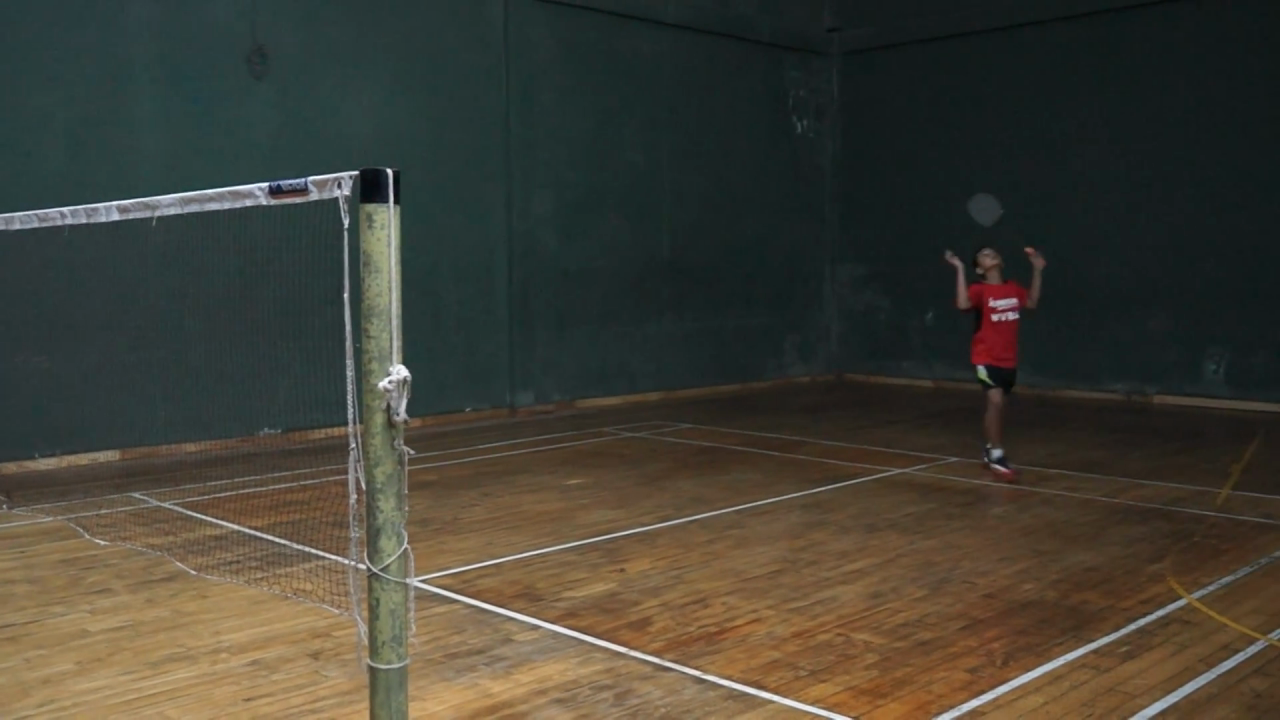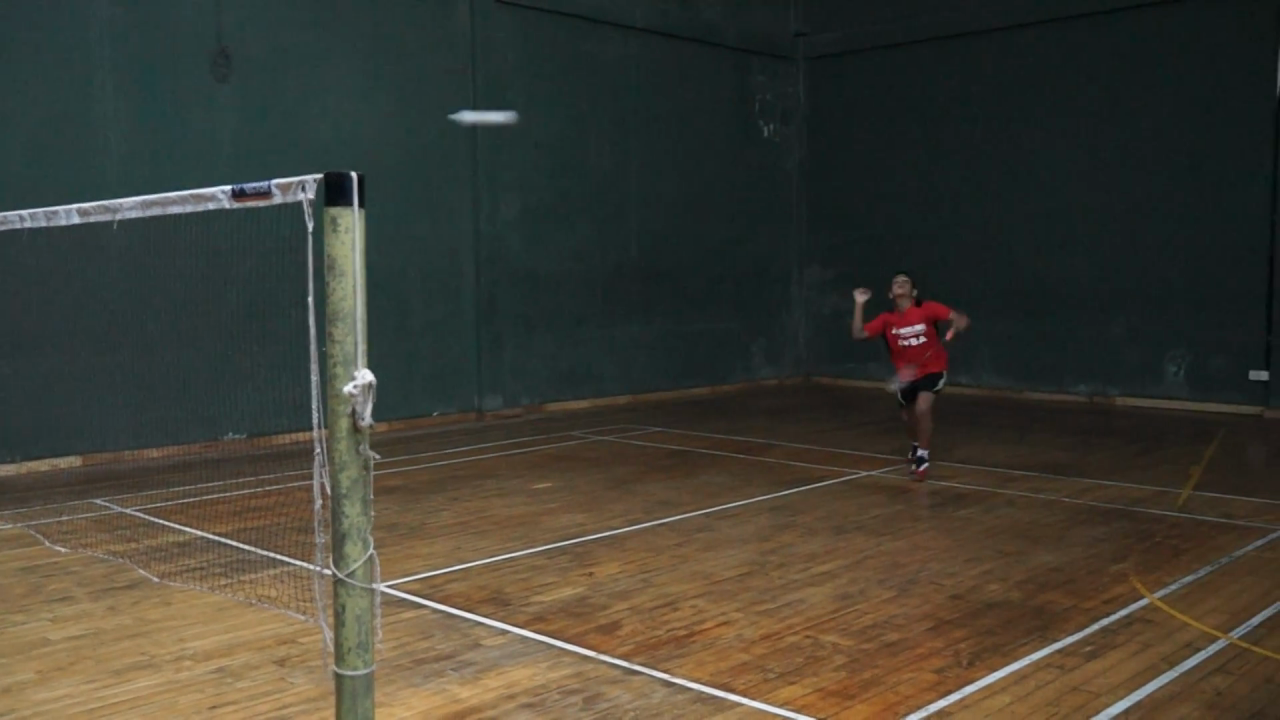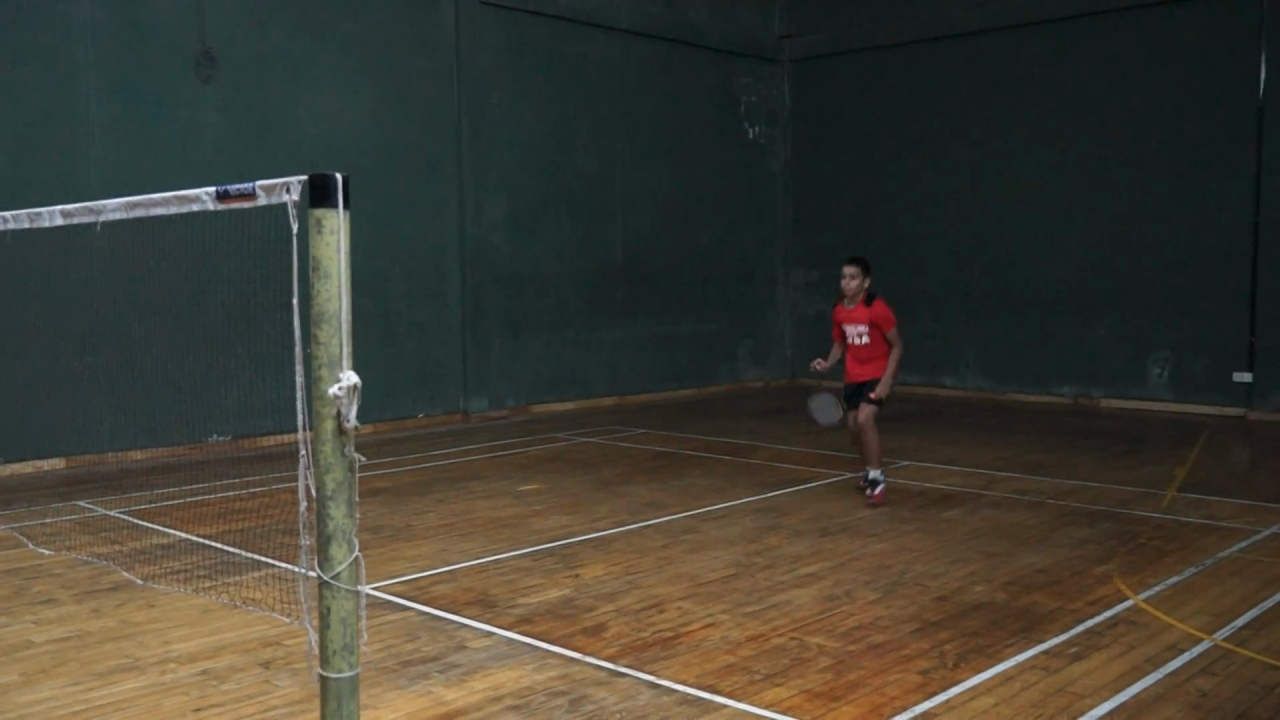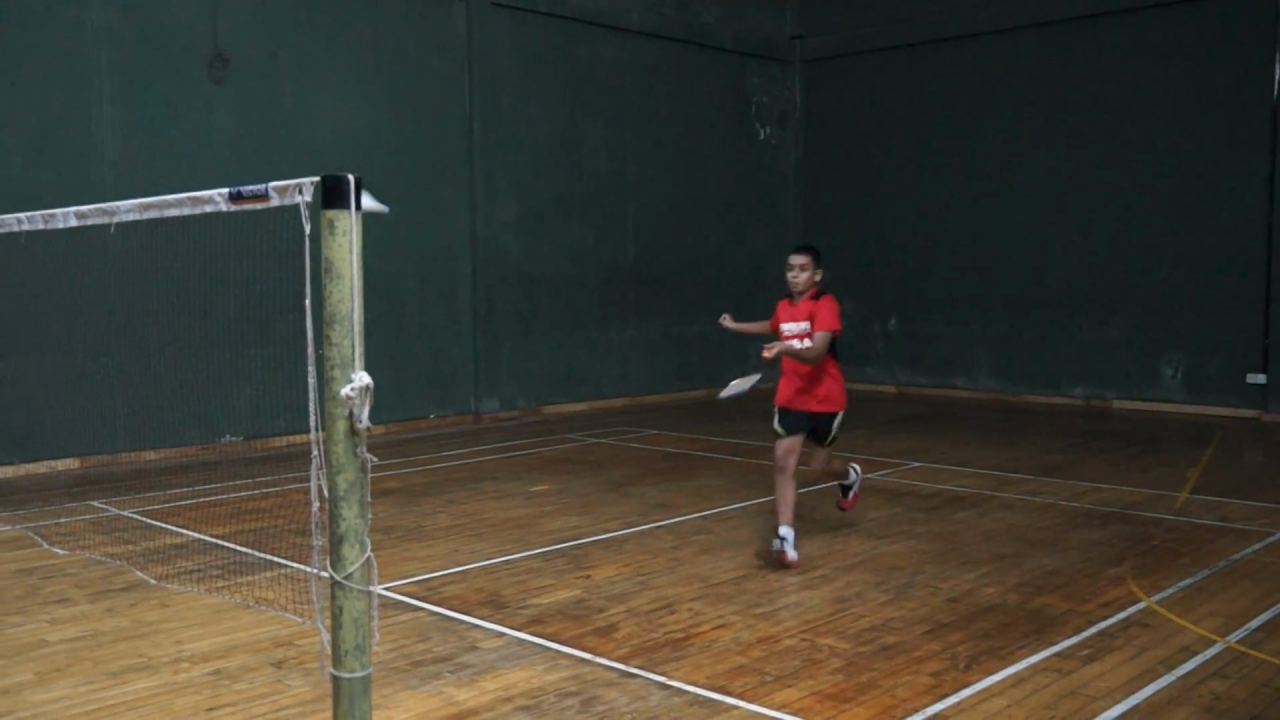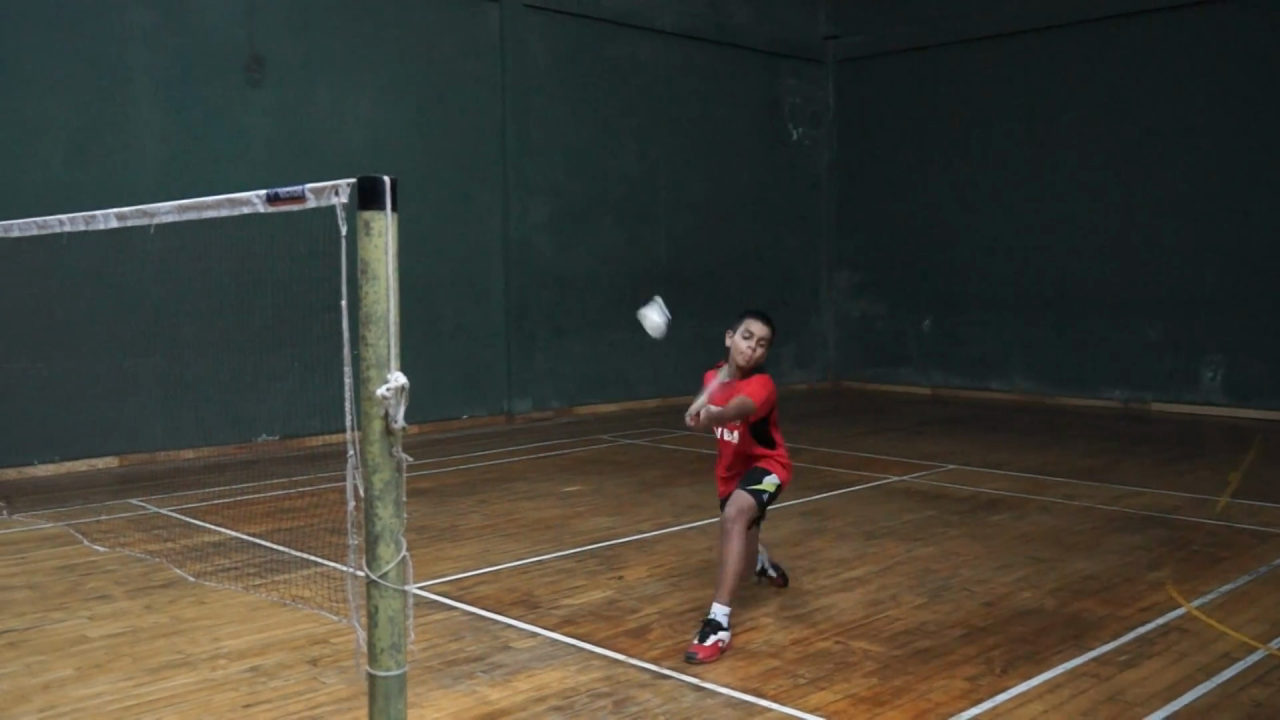
dt=0.5s
person 1, frame 1
left shoulder: (1013, 288)
right shoulder: (979, 290)
left elbow: (1031, 304)
right elbow: (962, 304)
left wrist: (1038, 271)
right wrist: (960, 271)
left hip: (1009, 359)
right hip: (987, 358)
left knee: (1000, 403)
right knee: (995, 401)
left ankle: (997, 452)
right ankle: (995, 455)
person 1, frame 2
left shoulder: (928, 309)
right shoulder: (886, 319)
left elbow: (960, 318)
right elbow: (858, 334)
left wrist: (959, 324)
right wrist: (859, 305)
left hip: (932, 369)
right hip: (907, 374)
left knee: (923, 409)
right knee: (908, 416)
left ankle: (923, 457)
right ankle: (917, 445)
person 1, frame 3
left shoulder: (878, 309)
right shoulder: (838, 311)
left elbow: (896, 344)
left wrist: (887, 378)
right wrist: (828, 363)
left hip: (878, 374)
right hip: (853, 377)
left knee: (865, 420)
right knee: (855, 427)
left ankle: (876, 478)
right ankle: (871, 473)
person 1, frame 4
left shoulder: (826, 305)
right shoulder: (782, 307)
left elbow: (817, 350)
left wrist: (786, 349)
right wrist: (736, 327)
left hip: (825, 396)
right hip: (790, 397)
left knee: (821, 464)
right knee: (783, 463)
left ankle: (849, 475)
right ankle: (786, 538)
person 1, frame 5
left shoulder: (760, 385)
right shoulder: (718, 375)
left elbow: (738, 408)
left wrist: (705, 410)
left hip: (764, 465)
right hip: (732, 469)
left knee: (733, 520)
right knee: (739, 540)
left ankle: (718, 622)
right ankle: (762, 564)
